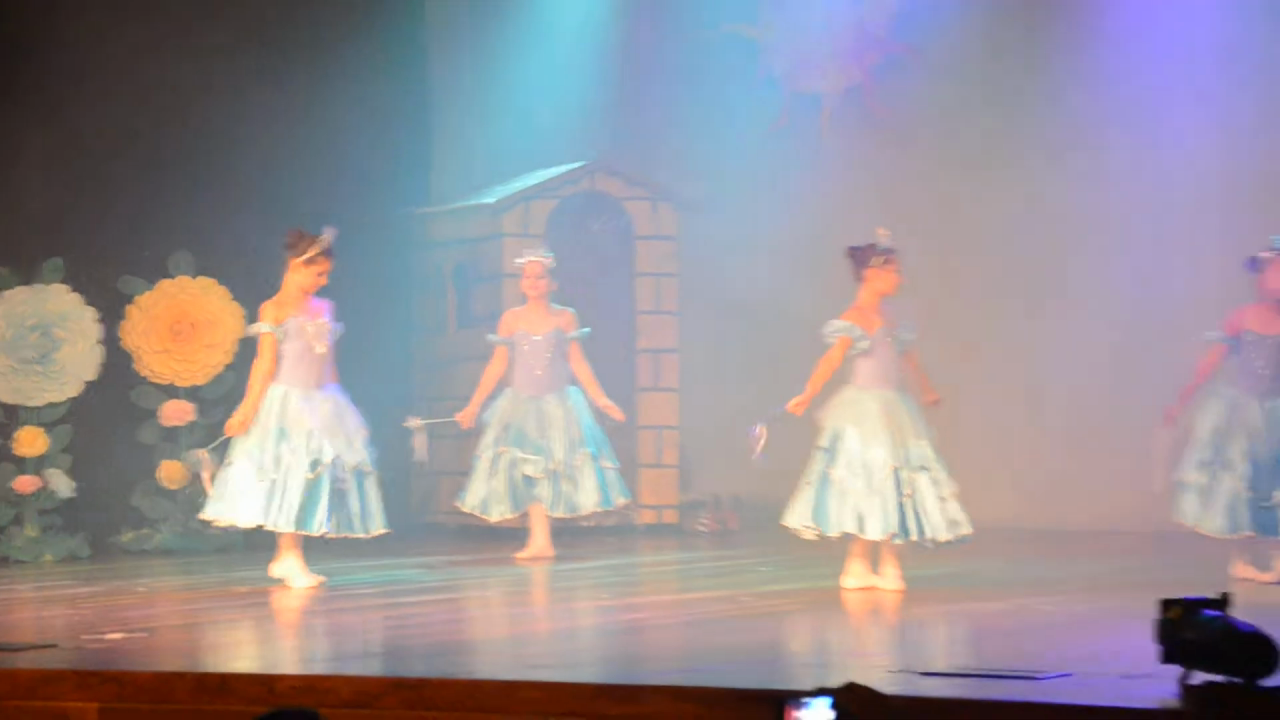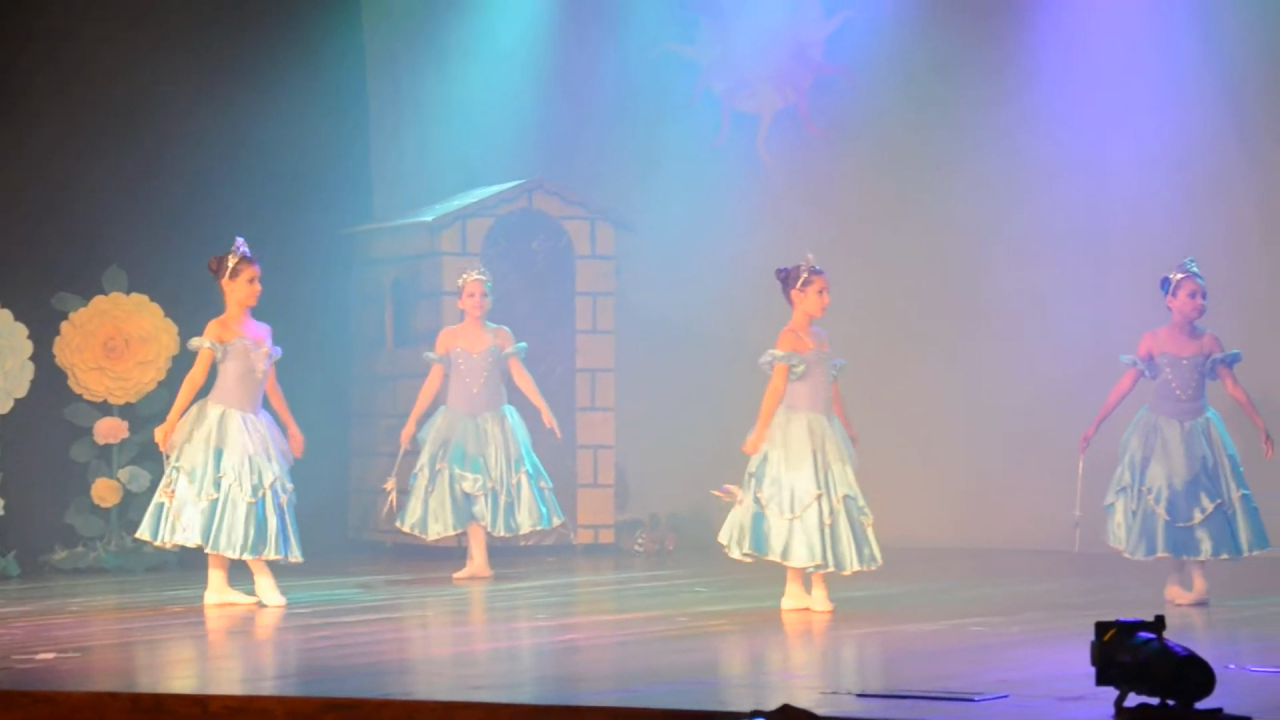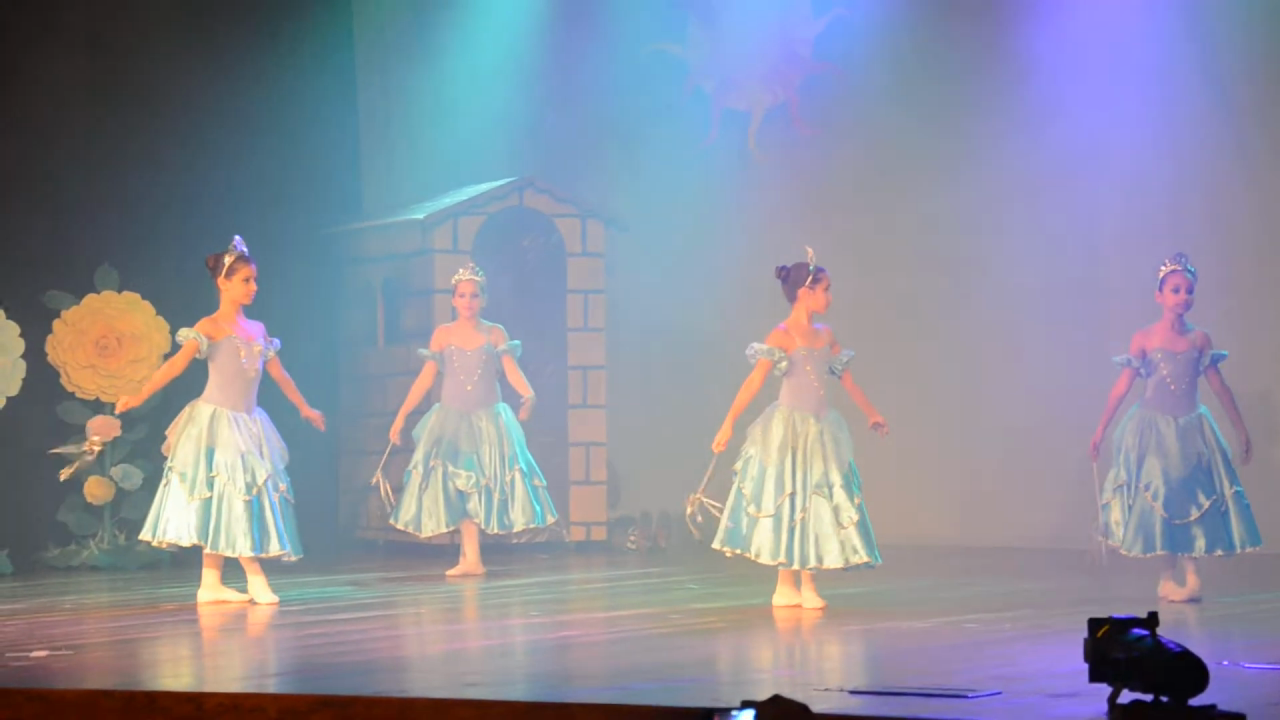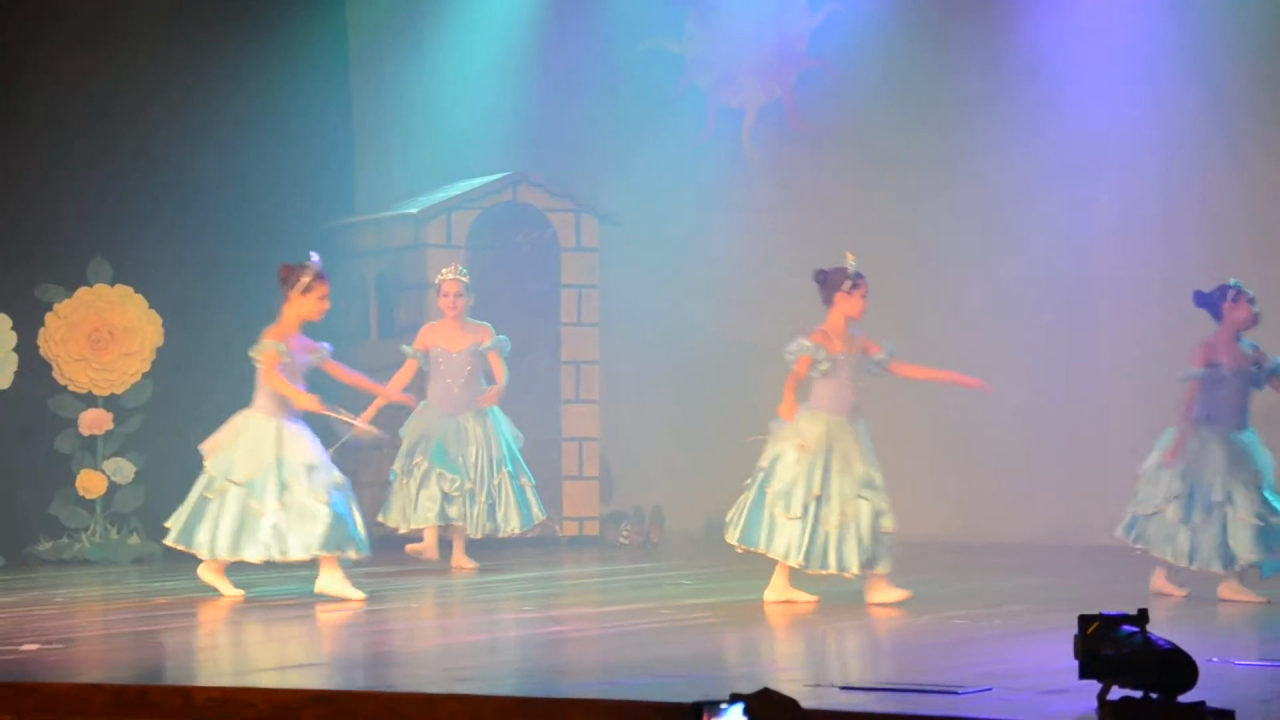
dt=1s
person 1, frame 1
left shoulder: (324, 307)
right shoulder: (273, 309)
right elbow: (265, 362)
left wrist: (335, 405)
right wrist: (247, 409)
left hip: (323, 403)
right hip: (288, 401)
left knee: (320, 475)
right knee: (292, 476)
left ankle: (285, 558)
right ankle: (293, 562)
person 1, frame 2
left shoulder: (263, 330)
right shoulder: (218, 328)
left elbow: (271, 383)
right elbow: (197, 376)
left wrist: (291, 425)
right wrist: (171, 421)
left hip: (255, 424)
right hip: (223, 422)
left knee: (239, 503)
right knee: (228, 500)
left ankle: (218, 587)
person 1, frame 3
left shoulder: (257, 329)
right shoulder: (209, 327)
left elbow: (278, 371)
right elbow: (177, 364)
left wrist: (304, 407)
right wrist: (140, 396)
left hip: (249, 422)
right hip: (217, 421)
left knee: (237, 500)
right knee: (223, 499)
left ankle: (212, 584)
right ankle: (254, 575)
person 1, frame 4
left shoulder: (306, 345)
right shoulder: (274, 338)
left elbow: (343, 372)
right elbow: (273, 378)
left wrist: (386, 393)
right wrist: (300, 397)
left hip: (290, 432)
right hip: (264, 431)
left knee: (320, 492)
right knee: (250, 504)
right ankle: (213, 567)
person 2, frame 1
left shoulder: (886, 317)
right shoulder: (856, 315)
left elbow: (905, 356)
right elbow: (834, 357)
left wrist: (926, 390)
right wrist: (808, 394)
left hip: (892, 407)
right hip: (865, 408)
left knee: (897, 481)
right knee: (873, 481)
left ankle: (888, 564)
right ankle: (858, 565)
person 2, frame 2
left shoulder: (821, 336)
right shoulder: (790, 337)
right elbow: (776, 386)
left wrist: (846, 427)
right wrist: (759, 431)
left hip: (822, 430)
right hip: (796, 429)
left knee: (824, 505)
right knee: (801, 504)
left ankle: (809, 587)
right ankle: (803, 588)
person 2, frame 3
left shoulder: (826, 335)
right shoulder: (781, 336)
left elbow: (846, 378)
right elbow: (755, 381)
left wrist: (872, 413)
right wrist: (728, 424)
left hip: (821, 429)
right hip: (789, 428)
left knee: (818, 503)
right knee: (790, 503)
left ankle: (805, 584)
right ankle: (788, 586)
person 2, frame 4
left shoulder: (860, 342)
right shoulder: (818, 339)
left elbow: (903, 369)
right elbow: (798, 372)
left wrist: (953, 377)
right wrist: (788, 401)
left hip: (847, 432)
right hip: (817, 428)
left knee: (864, 501)
right knee: (800, 503)
left ankle: (876, 583)
right ankle: (778, 583)
person 3, frame 1
right shoulder: (1243, 317)
right elbow: (1212, 360)
right wrist: (1181, 402)
right hip: (1236, 407)
right knee: (1238, 477)
left ankle: (1241, 559)
right ankle: (1241, 559)
person 3, frame 2
left shoulder: (1209, 342)
right shoulder: (1153, 340)
left elbow: (1233, 386)
right elbow: (1125, 384)
left wrist: (1261, 427)
right wrist: (1094, 425)
left hip: (1198, 432)
right hip: (1159, 430)
left knee: (1194, 500)
right knee: (1165, 500)
left ankle: (1176, 582)
person 3, frame 3
left shoulder: (1200, 338)
right shoulder: (1144, 338)
left elbow: (1219, 386)
right elbow: (1122, 386)
left wrist: (1241, 430)
right wrist: (1101, 429)
left hip: (1191, 428)
right hip: (1153, 428)
left knee: (1188, 498)
right knee: (1159, 498)
left ankle: (1169, 579)
person 3, frame 4
left shoulder: (1253, 352)
right shoulder: (1207, 349)
right elbow: (1193, 394)
right wrist: (1181, 435)
left hip: (1237, 441)
right hip: (1207, 439)
left knee: (1246, 503)
right knee: (1187, 506)
left ankle: (1230, 582)
right ankle: (1160, 577)
person 4, frame 1
left shoulder: (565, 317)
right shoulder: (511, 318)
left elbow: (578, 362)
right elbow: (497, 365)
left wrist: (600, 398)
right wrist: (474, 404)
left hip: (558, 403)
right hip: (522, 404)
left knee: (553, 466)
right knee: (528, 469)
left ankle: (539, 538)
right ankle: (541, 540)
person 4, frame 2
left shoulder: (502, 335)
right shoulder: (447, 336)
left elbow: (520, 374)
right elbow: (434, 381)
left wrist: (543, 408)
right wrist: (412, 420)
left hip: (494, 421)
right hip: (457, 421)
left knee: (490, 486)
right knee: (463, 487)
left ankle: (476, 557)
right ankle: (479, 560)
person 4, frame 3
left shoulder: (496, 333)
right shoulder: (442, 334)
left elbow: (512, 370)
right elbow: (425, 378)
left wrist: (529, 395)
right wrist: (401, 415)
left hip: (488, 419)
right hip: (451, 420)
left knee: (484, 485)
right knee: (456, 485)
left ankle: (467, 554)
right ankle: (472, 558)
person 4, frame 4
left shoulder: (483, 332)
right shoulder: (428, 332)
left elbow: (500, 368)
right elbow: (405, 374)
left wrist: (499, 387)
right wrist: (374, 406)
left hip: (474, 419)
right hip: (436, 418)
left knee: (471, 481)
right knee: (430, 472)
left ankle: (459, 552)
right ankle: (430, 542)
